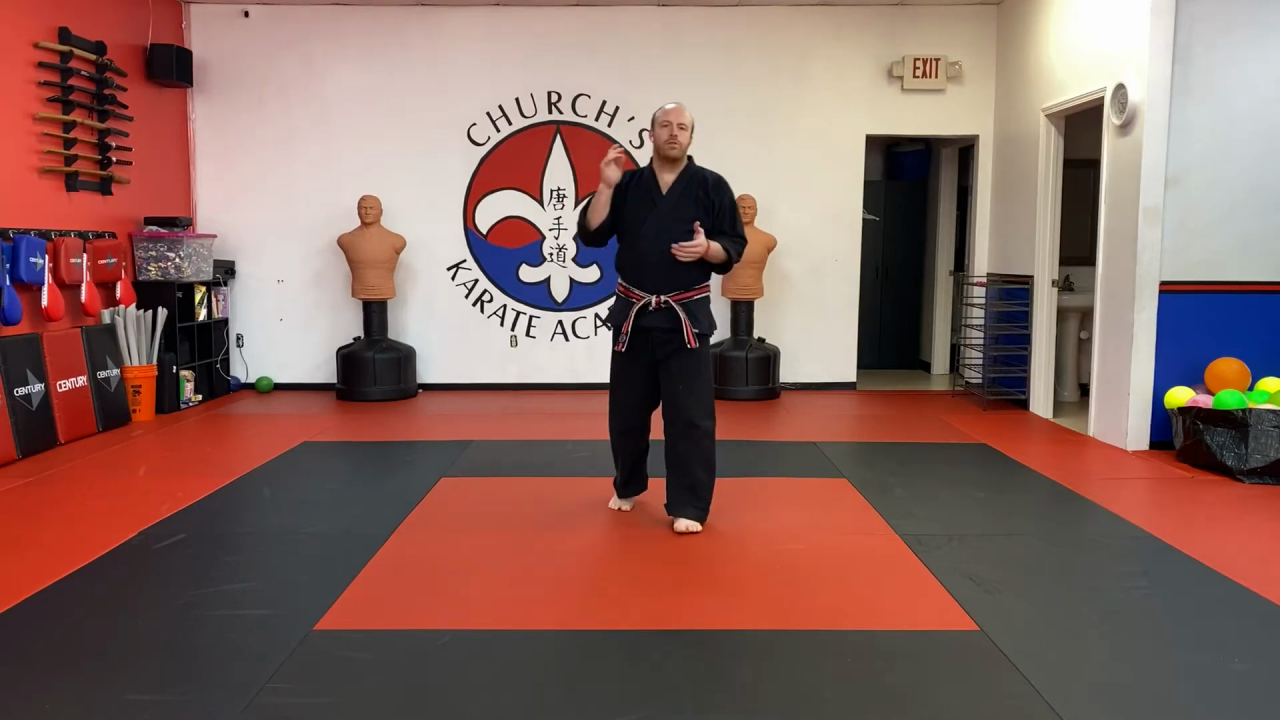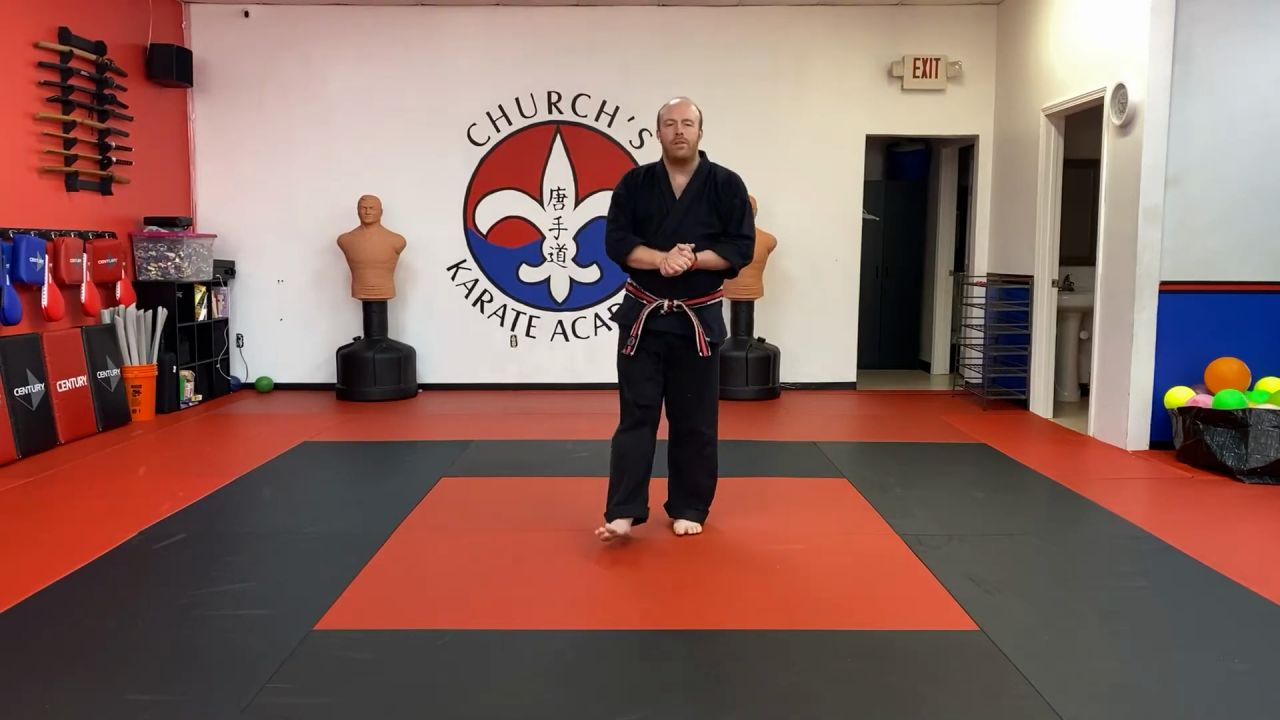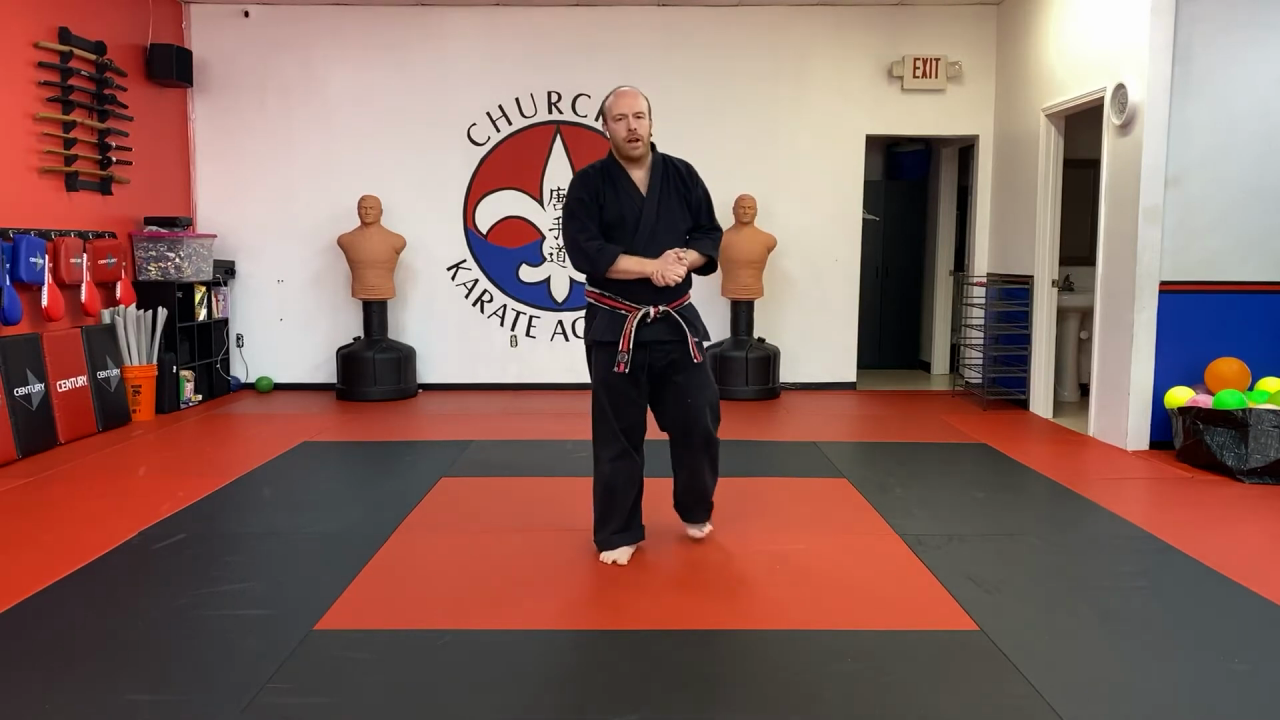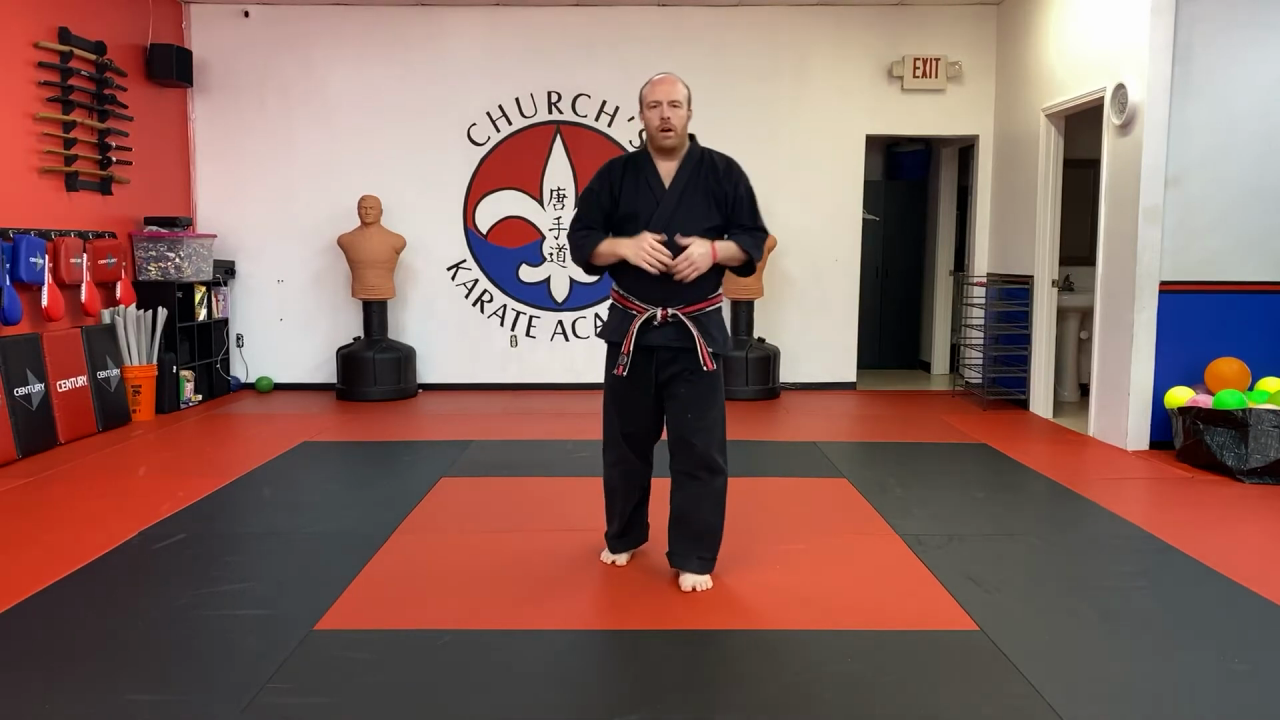
dt=0.7s
person 1, frame 1
left shoulder: (711, 186)
right shoulder: (627, 183)
left elbow: (734, 245)
right elbow: (591, 234)
left wrist: (707, 247)
right wrist: (606, 187)
left hip: (686, 315)
right hip: (633, 312)
left knee: (690, 413)
right knee: (628, 408)
left ankle: (688, 506)
right ankle: (629, 485)
person 1, frame 2
left shoulder: (726, 185)
right shoulder: (634, 183)
left elbow: (740, 248)
right elbow: (617, 242)
left wrist: (692, 260)
right wrist: (662, 259)
left hip: (698, 318)
right hip: (643, 315)
left knee: (695, 420)
right knee: (636, 413)
left ankle: (689, 507)
right ankle: (624, 511)
person 1, frame 3
left shoulder: (682, 175)
right shoulder: (588, 184)
left elbow: (710, 236)
right elbow: (585, 252)
left wrist: (683, 261)
right wrist: (652, 266)
left hip: (676, 322)
right hip: (615, 325)
left knee: (696, 423)
right knee: (618, 435)
left ankle: (695, 511)
right ankle: (619, 533)
person 1, frame 4
left shoulder: (722, 172)
right shoulder: (616, 173)
left elbow: (753, 238)
right elbow: (581, 238)
left wrist: (713, 250)
right wrist: (624, 246)
left hip: (695, 330)
right hip: (632, 328)
left knee: (699, 447)
right knee: (626, 439)
left ankle: (693, 557)
right ankle: (624, 535)
